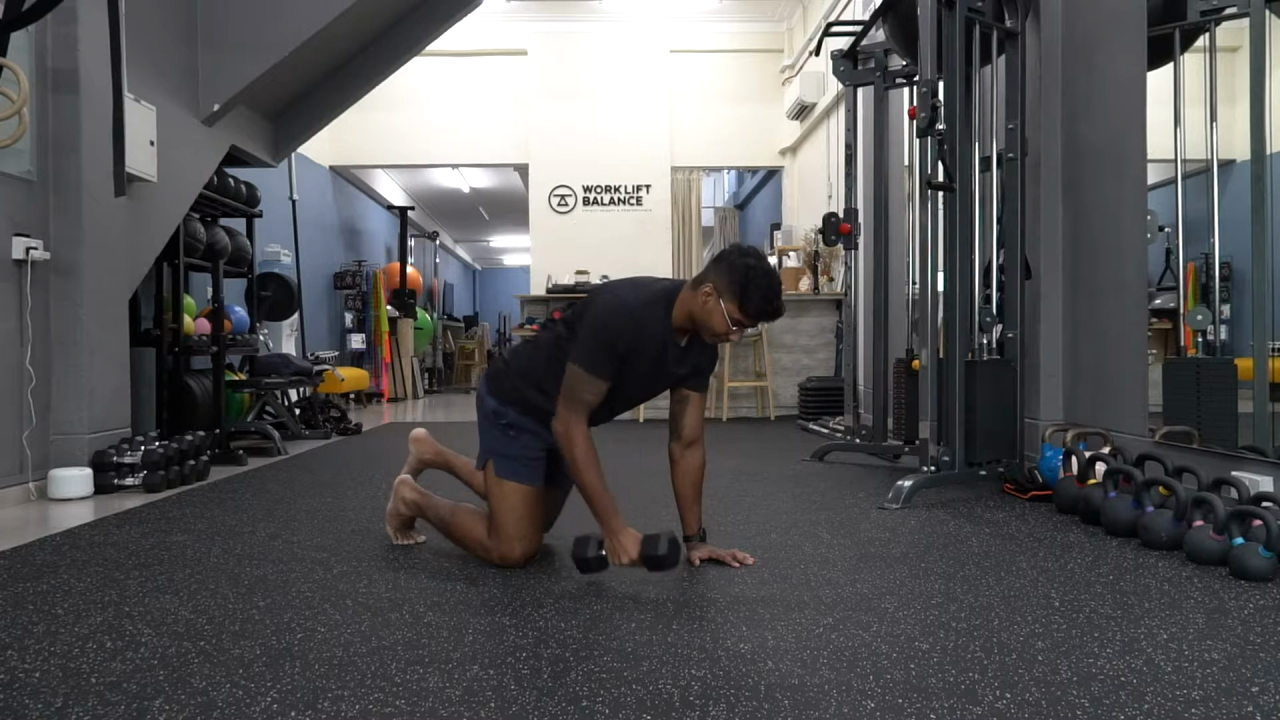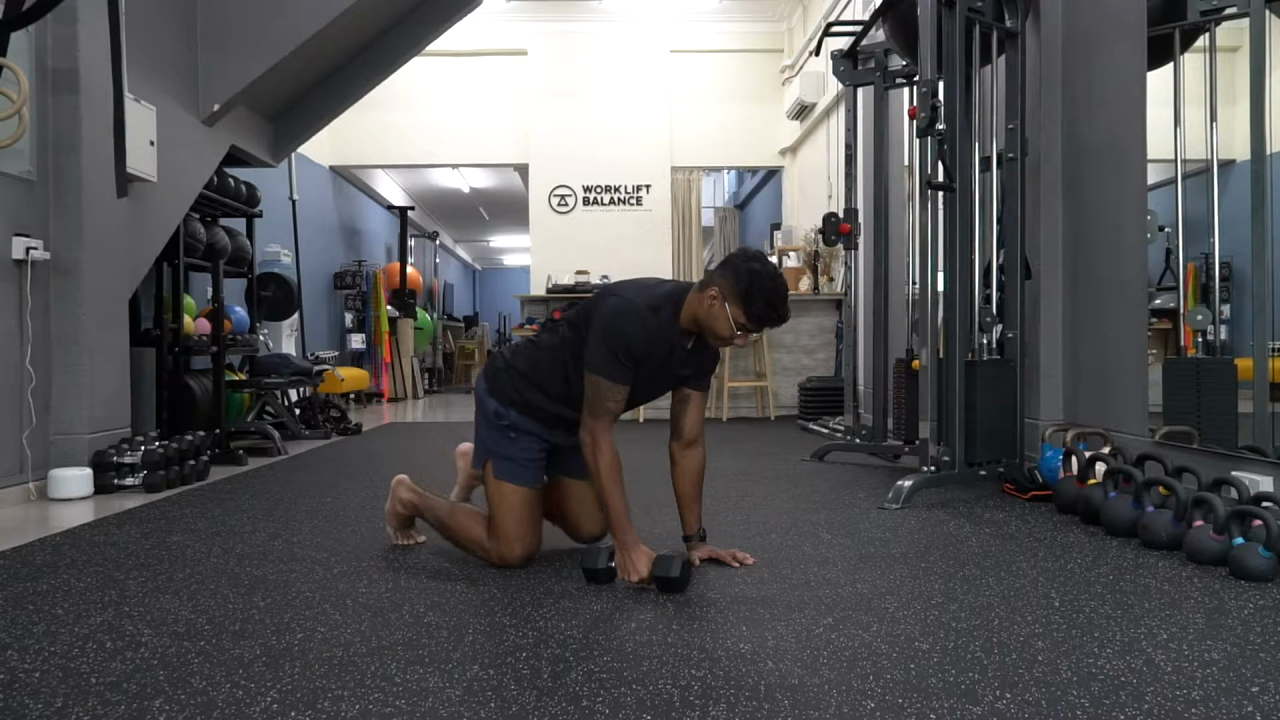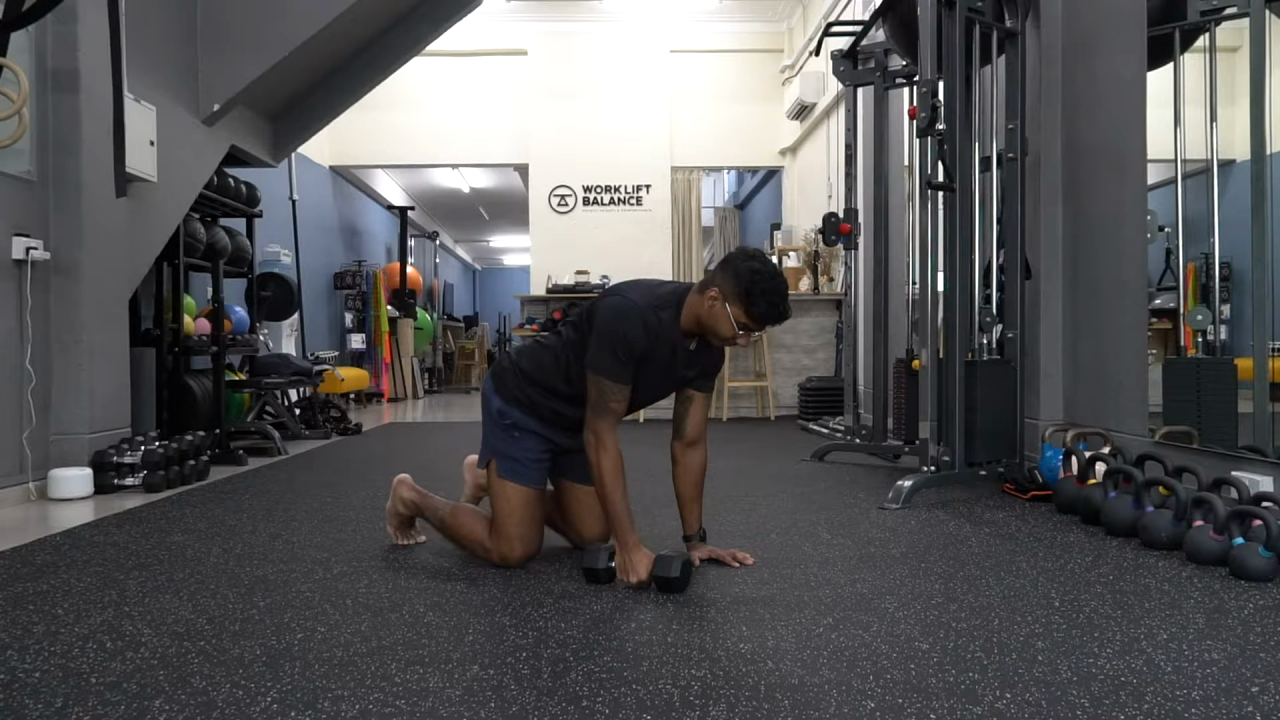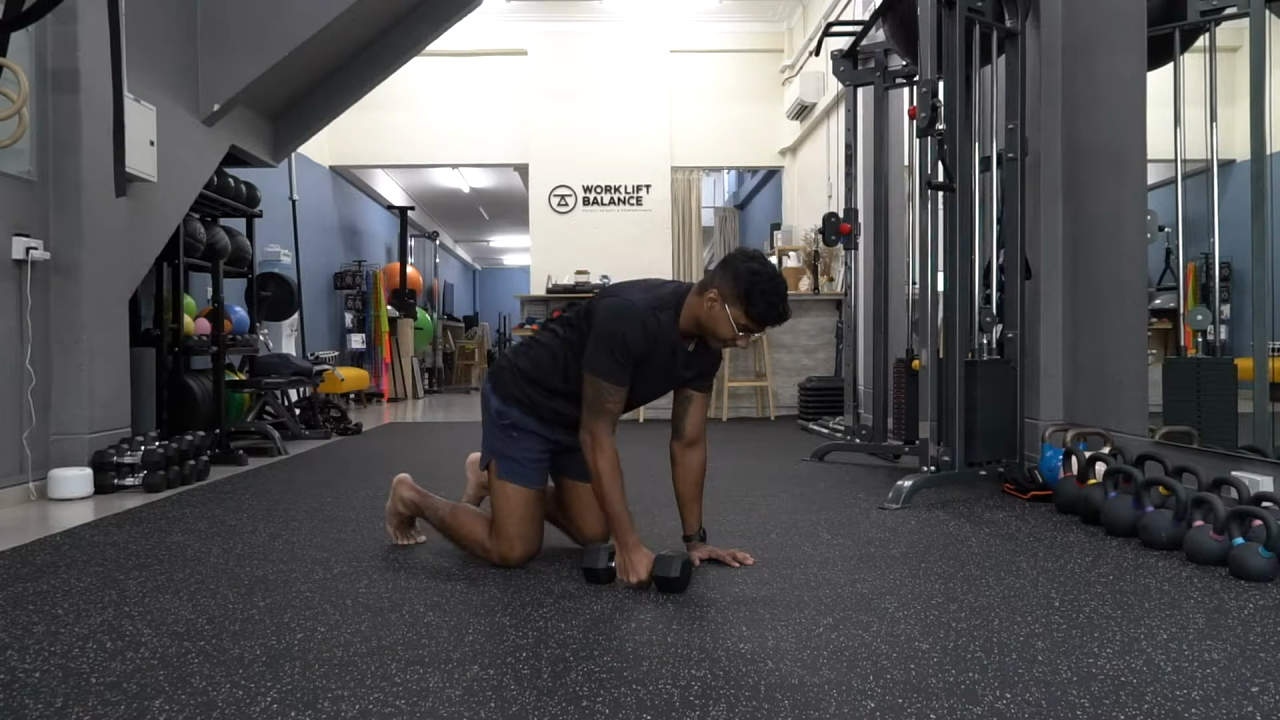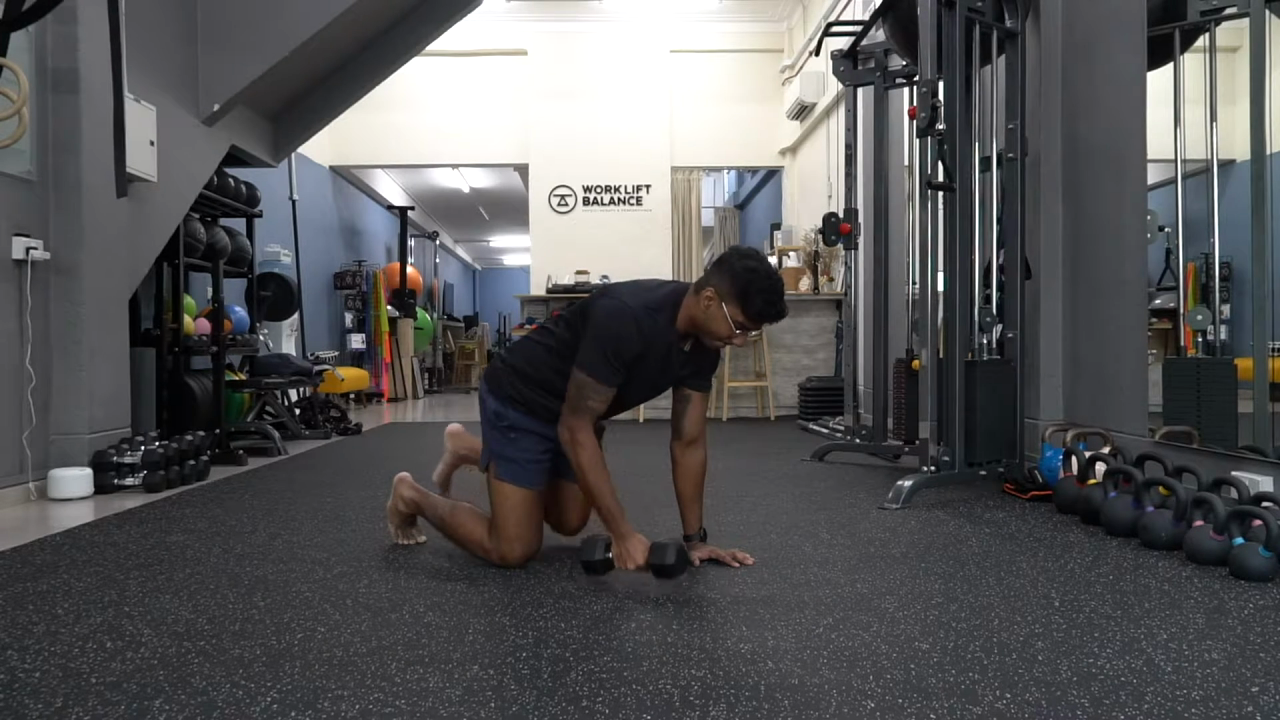
dt=0.5s
person 1, frame 1
left shoulder: (701, 348)
right shoulder: (623, 312)
left elbow: (686, 443)
right elbow: (568, 421)
left wrist: (695, 538)
right wrist: (614, 526)
left hip: (562, 418)
right hip: (516, 403)
left knee: (534, 521)
right knee: (514, 549)
left ankle: (431, 453)
right ankle: (413, 498)
person 1, frame 2
left shoulder: (703, 346)
right shoulder: (630, 315)
left elbow: (687, 442)
right elbow: (596, 434)
left wrist: (695, 539)
right wrist: (628, 544)
left hip: (568, 414)
right hip: (514, 401)
left knee: (589, 529)
right knee: (512, 551)
left ankle: (481, 471)
right ankle: (410, 498)
person 1, frame 3
left shoulder: (708, 348)
right shoulder: (630, 316)
left elbow: (689, 442)
right elbow: (601, 434)
left wrist: (695, 539)
right wrist: (629, 545)
left hip: (576, 417)
right hip: (522, 403)
left knee: (591, 536)
right knee: (513, 550)
left ankle: (488, 478)
right ankle: (411, 498)
person 1, frame 4
left shoulder: (705, 346)
right shoulder: (629, 317)
left elbow: (688, 442)
right elbow: (597, 435)
left wrist: (695, 539)
right wrist: (629, 544)
left hip: (576, 414)
right hip: (521, 402)
left knee: (593, 534)
right knee: (513, 550)
left ankle: (491, 477)
right ankle: (411, 498)
person 1, frame 5
left shoulder: (703, 345)
right shoulder: (625, 318)
left elbow: (689, 442)
right elbow: (575, 429)
left wrist: (695, 539)
right wrist: (623, 533)
left hip: (575, 410)
right hip: (518, 402)
left knee: (569, 524)
right knee: (513, 550)
left ankle: (469, 447)
right ankle: (411, 497)
